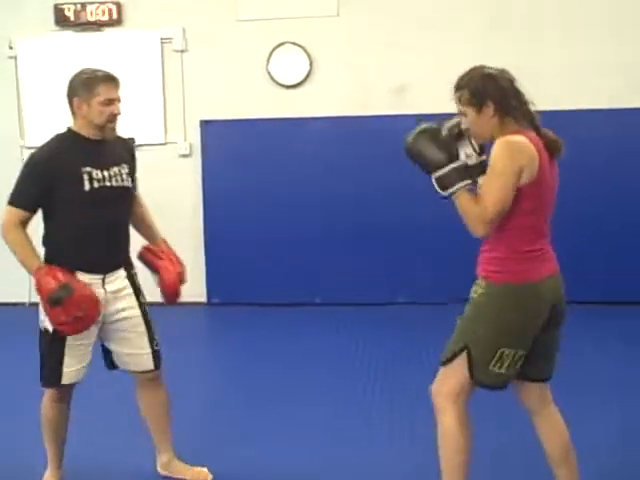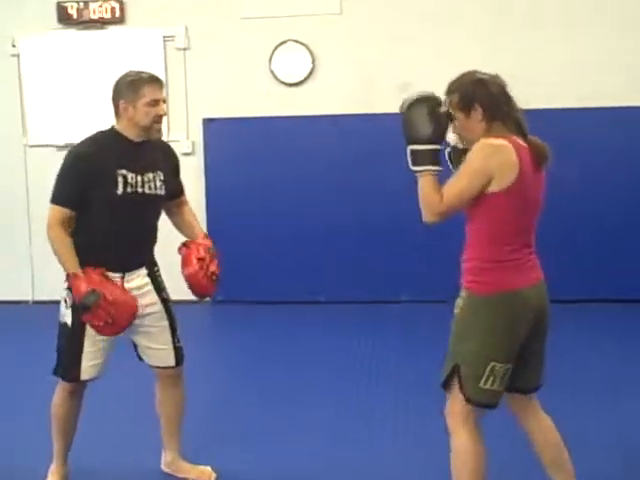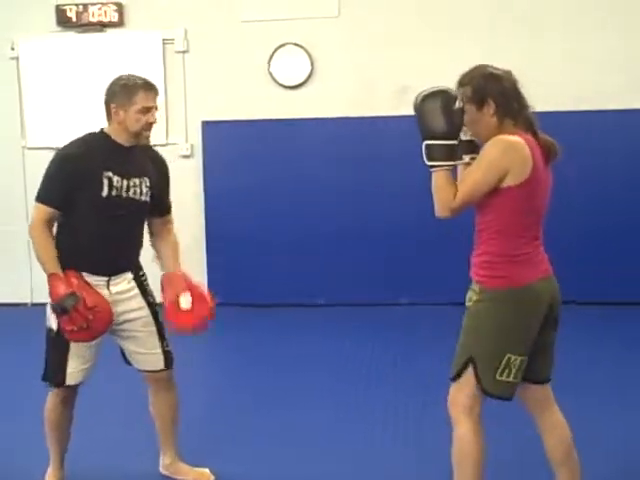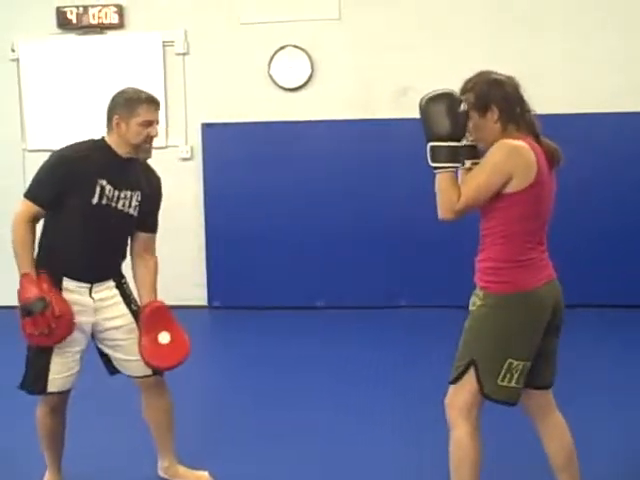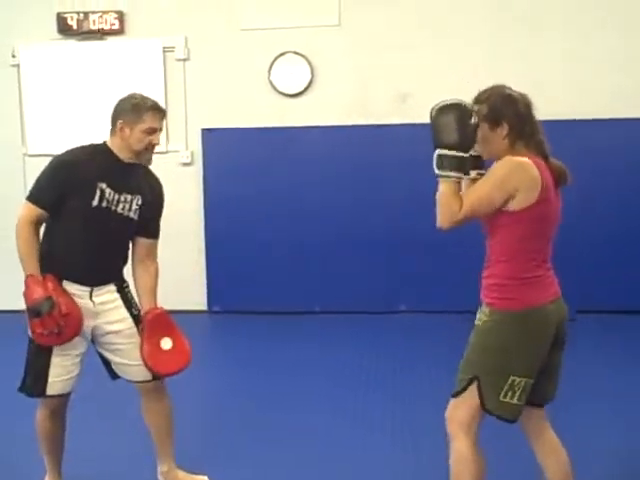
dt=0.5s
person 1, frame 1
left shoulder: (511, 147)
right shoulder: (536, 144)
left elbow: (482, 224)
left wrist: (448, 170)
right wrist: (469, 168)
left hip: (509, 289)
right hip: (542, 285)
left knee: (447, 393)
right knee: (537, 399)
person 1, frame 2
left shoulder: (490, 151)
right shoulder: (525, 151)
left elbow: (434, 212)
left wrist: (423, 149)
right wrist: (461, 159)
left hip: (493, 299)
right hip: (528, 293)
left knee: (460, 414)
right knee: (525, 404)
person 1, frame 3
left shoulder: (505, 148)
right shoulder: (530, 146)
left elbow: (447, 206)
right elbow: (474, 193)
left wrist: (438, 143)
right wrist: (463, 149)
left hip: (505, 294)
right hip: (536, 287)
left knee: (462, 405)
right knee: (538, 398)
person 1, frame 4
left shoulder: (509, 152)
right shoulder: (533, 151)
left elbow: (450, 208)
right elbow: (476, 196)
left wrist: (444, 146)
right wrist: (465, 154)
left hip: (509, 299)
right hip: (539, 292)
left knee: (460, 408)
right knee: (540, 403)
person 1, frame 5
left shoulder: (514, 169)
right shoulder: (538, 169)
left elbow: (448, 218)
right elbow: (479, 208)
left wrist: (450, 155)
right wrist: (470, 164)
left hip: (514, 315)
right hip: (545, 309)
left knee: (460, 421)
right knee: (534, 422)
person 2, frame 1
left shoulder: (123, 149)
right shoulder: (48, 159)
left wrist: (160, 246)
right wrist: (43, 276)
left hip: (121, 280)
right hip: (73, 286)
left knee: (148, 373)
right knee: (59, 387)
person 2, frame 2
left shoulder: (163, 154)
right shoulder: (87, 156)
left elbow: (177, 204)
right elbow: (57, 223)
left wrist: (199, 240)
right wrist: (78, 281)
left hip: (143, 277)
right hip: (94, 281)
left knee: (170, 369)
right knee: (73, 381)
person 2, frame 3
left shoulder: (153, 163)
right shoulder: (74, 158)
left elbow: (161, 226)
right elbow: (40, 223)
left wrist: (175, 274)
right wrist: (58, 281)
left hip: (129, 283)
left knee: (161, 374)
right knee: (64, 387)
person 2, frame 4
left shoulder: (147, 181)
right shoulder: (69, 162)
left elbow: (144, 251)
right elbow: (23, 220)
left wrist: (149, 306)
right wrist: (30, 281)
left hip: (110, 289)
right hip: (59, 291)
left knee: (153, 377)
right knee: (53, 396)
person 2, frame 5
left shoulder: (150, 187)
right shoulder: (71, 166)
left elbow: (145, 257)
right elbow: (26, 223)
left wrist: (150, 312)
right wrist: (35, 285)
left hip: (111, 294)
right hip: (60, 295)
left knee: (153, 381)
right knee: (52, 399)
